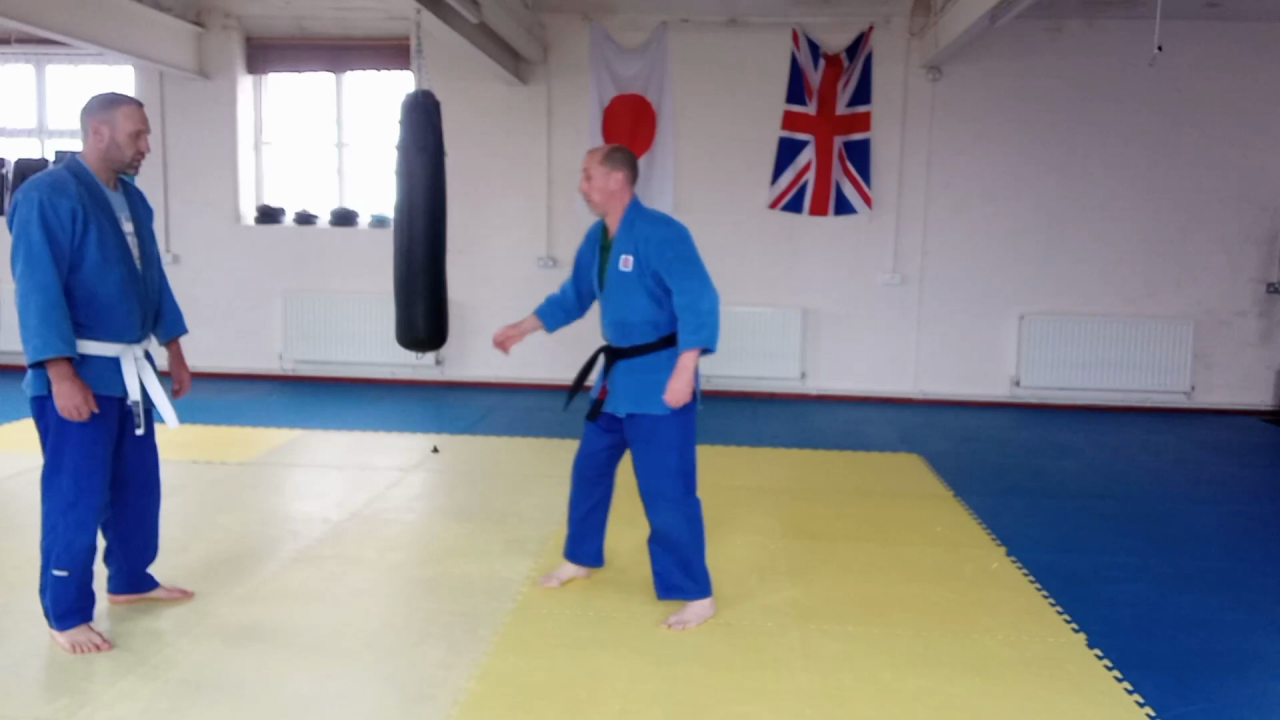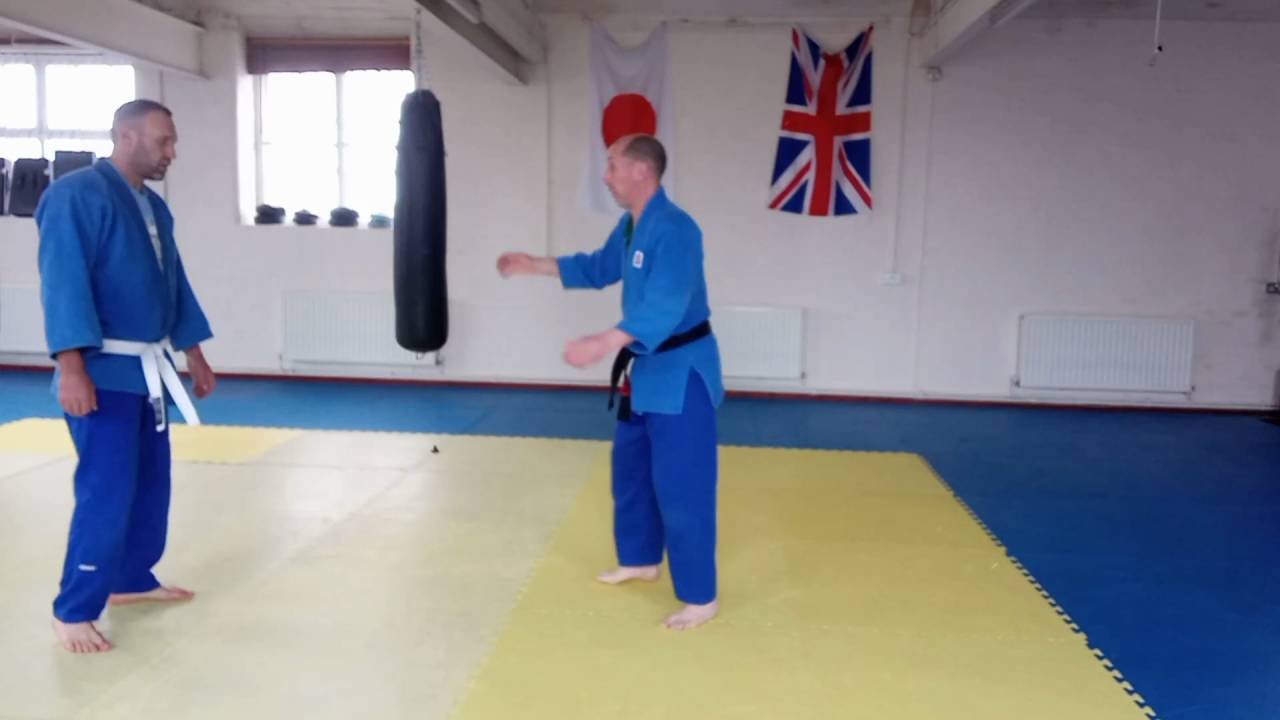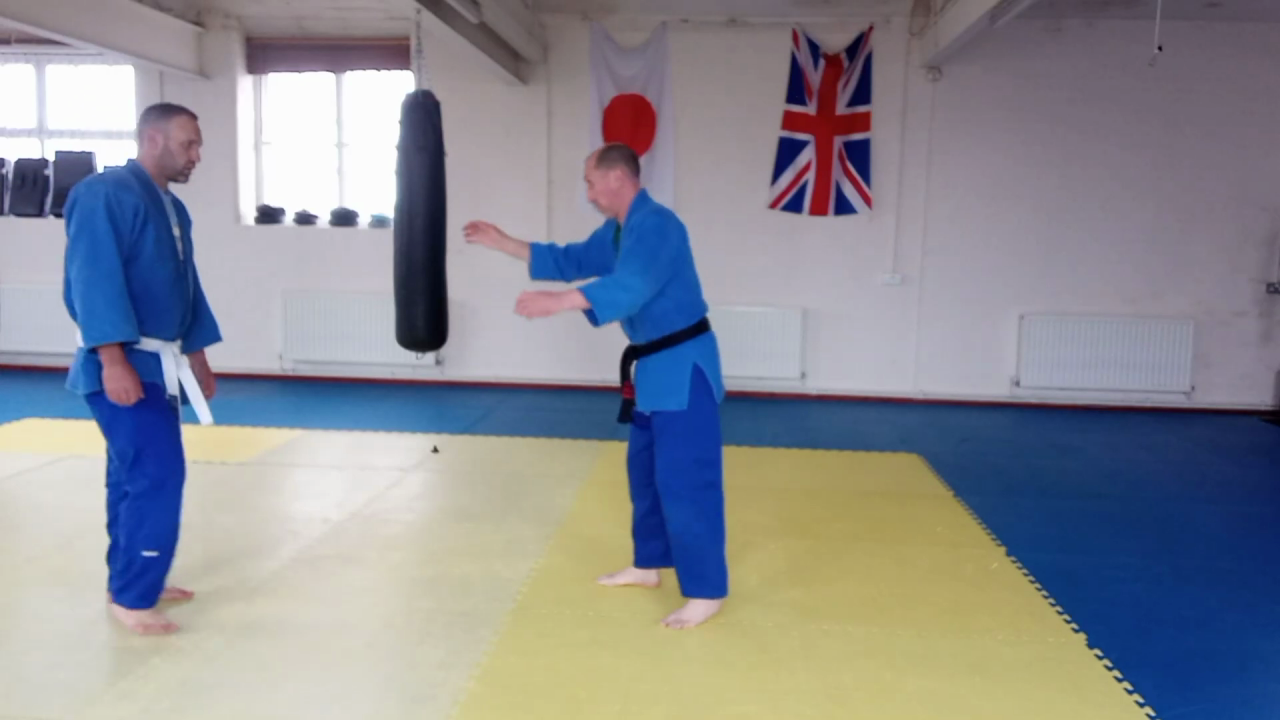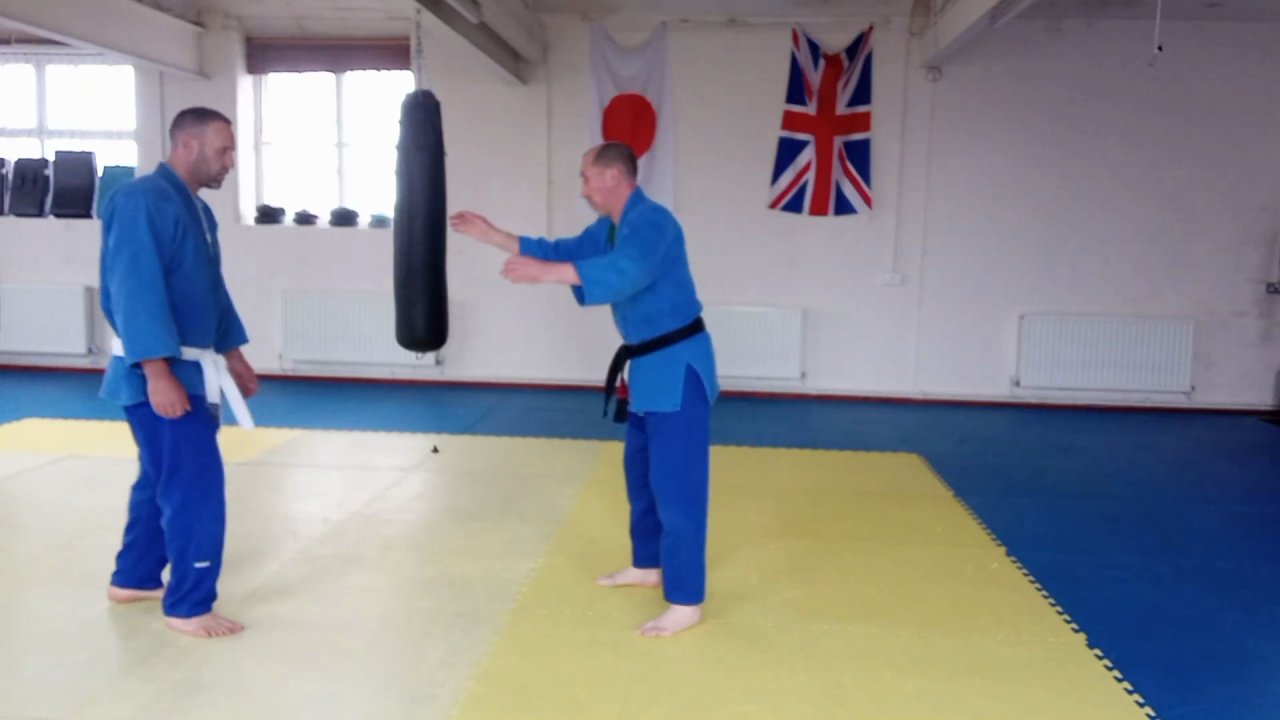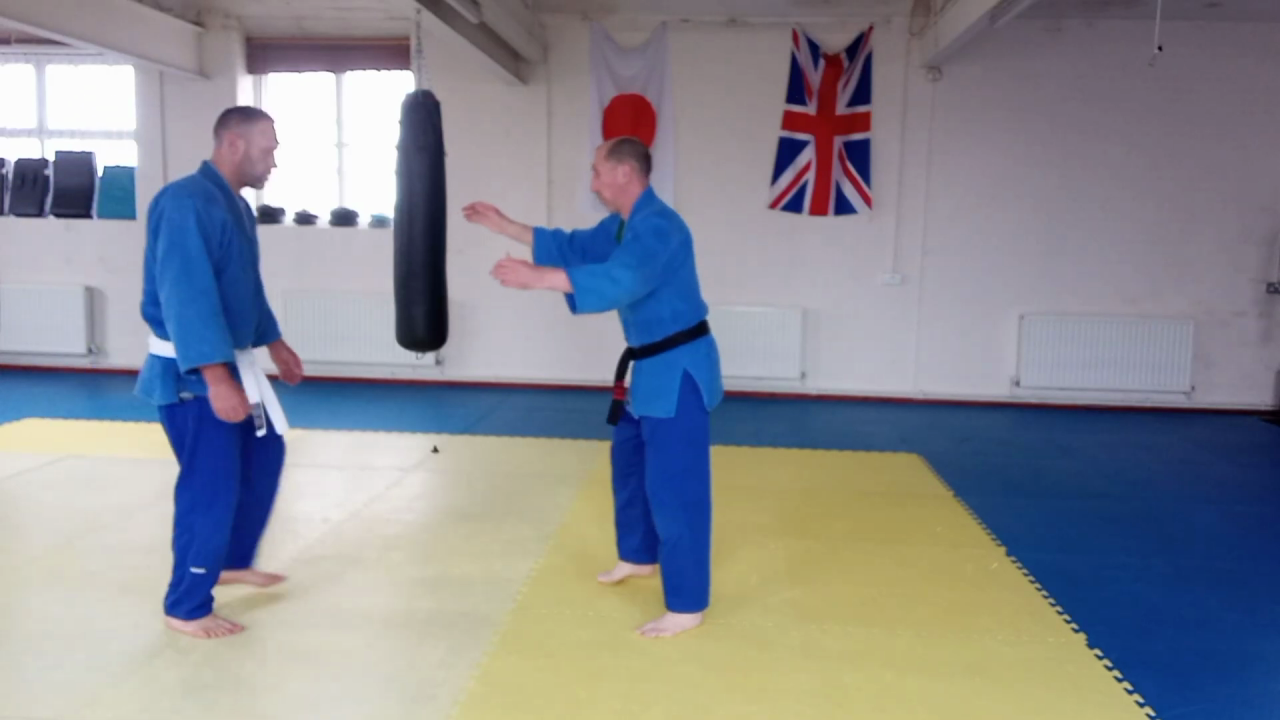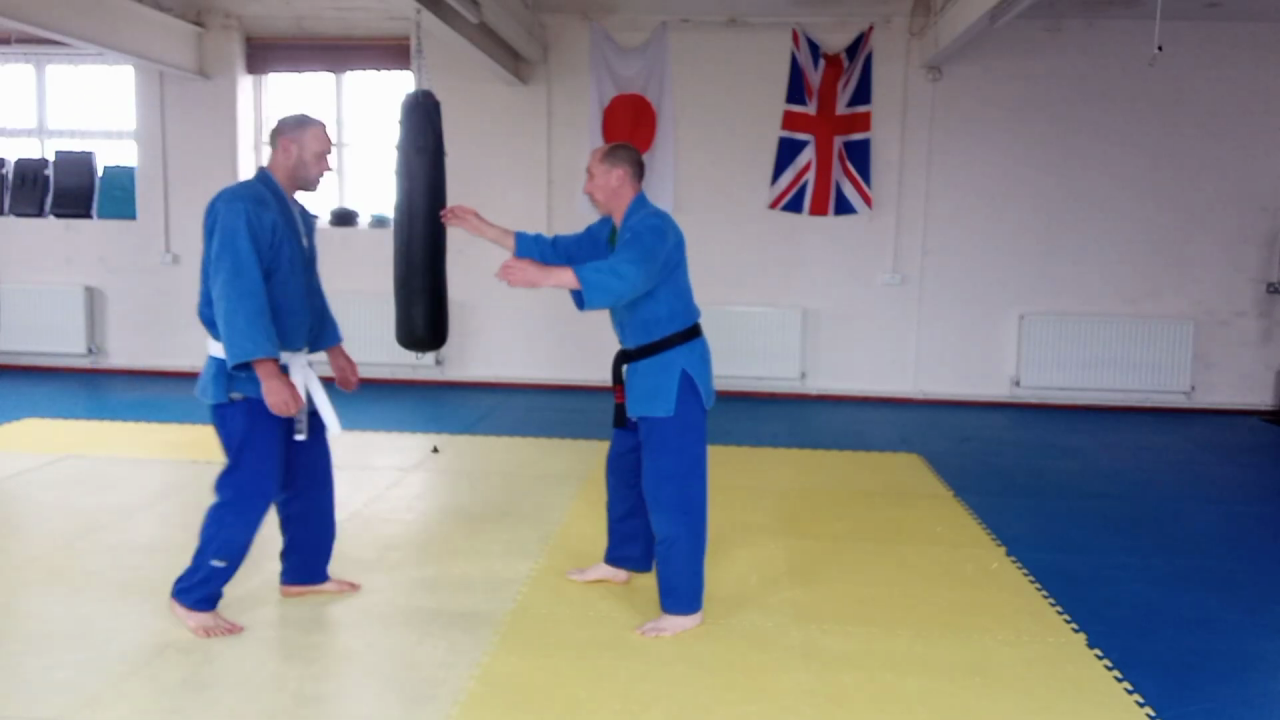
dt=0.3s
person 1, frame 1
left shoulder: (132, 199)
right shoulder: (46, 195)
left elbow: (152, 278)
right elbow: (39, 292)
left wrist: (173, 349)
right wrist: (61, 374)
left hip: (127, 367)
right hip: (77, 372)
left knee: (138, 482)
right knee: (76, 495)
left ankle: (131, 580)
right ankle: (67, 615)
person 1, frame 2
left shoulder: (153, 205)
right shoulder: (76, 195)
left elbow: (173, 284)
right elbow: (63, 286)
left wrist: (194, 353)
right wrist: (71, 367)
left hip: (146, 366)
right hip: (99, 369)
left knee: (149, 482)
right knee: (108, 490)
left ankle: (132, 580)
right ankle: (73, 611)
person 1, frame 3
left shoulder: (172, 208)
right shoulder: (105, 194)
left elbow: (186, 286)
right elbow: (95, 282)
left wrist: (197, 358)
right wrist: (114, 360)
left hip: (159, 362)
right hip: (122, 364)
left knee: (137, 475)
right knee: (157, 474)
left ankle: (137, 579)
right ankle: (133, 595)
person 1, frame 4
left shoulder: (196, 209)
right shoulder: (141, 201)
right elbow: (136, 293)
left wrist: (233, 354)
right wrist: (159, 373)
left hip: (188, 367)
right hip: (157, 373)
left knee: (163, 478)
right knee: (196, 484)
left ankle: (134, 576)
right ankle: (186, 605)
person 1, frame 5
left shoulder: (234, 205)
right shoulder: (187, 203)
right elbow: (188, 298)
left wrist: (275, 344)
right wrist: (216, 379)
left hip: (226, 364)
right hip: (192, 373)
left knee: (264, 457)
right knee: (211, 486)
left ankle: (233, 559)
right ankle: (187, 606)
person 1, frame 6
left shoulder: (297, 215)
right shoulder: (240, 207)
right elbow: (238, 298)
left wrist: (333, 350)
right wrist: (268, 373)
left hip: (287, 368)
right hip: (247, 375)
left knee: (310, 472)
right knee: (250, 486)
left ankle: (306, 573)
right ankle: (194, 598)
person 2, frame 1
left shoulder: (661, 234)
right shoulder: (596, 238)
left elbow: (699, 303)
right elbow: (574, 295)
left wrist: (684, 368)
right wrist: (522, 328)
left hip: (661, 374)
right hip: (618, 372)
left knee: (666, 488)
right knee: (591, 467)
left ankle: (696, 595)
right ankle: (580, 558)
person 2, frame 2
left shoulder: (674, 229)
right shoulder: (631, 227)
left elbow: (665, 306)
right elbow: (599, 268)
left wrist: (603, 343)
right wrist: (535, 266)
left hip: (682, 369)
right hip: (651, 367)
left knee: (681, 483)
right knee: (632, 467)
left ankle: (701, 596)
right ankle: (639, 560)
person 2, frame 3
left shoulder: (657, 225)
right shoulder: (617, 231)
left elbow: (631, 288)
right elbow: (572, 260)
left wrist: (557, 303)
right wrist: (504, 243)
left hip: (684, 366)
right hip: (654, 365)
left knee: (684, 480)
right knee: (645, 472)
left ankle: (706, 592)
right ankle: (648, 564)
person 2, frame 4
left shoulder: (651, 223)
right shoulder: (609, 227)
left elbow: (622, 273)
right elbow: (565, 251)
left wrist: (545, 274)
right wrist: (492, 235)
left hip: (677, 365)
right hip: (649, 364)
left knee: (676, 482)
right knee: (642, 471)
left ankle: (685, 602)
right ankle: (648, 564)
person 2, frame 5
left shoulder: (657, 227)
right shoulder: (622, 223)
left elbow: (617, 281)
right elbow: (575, 246)
left wrist: (538, 277)
right wrist: (505, 225)
left hip: (679, 369)
right hip: (655, 366)
left knee: (674, 486)
right knee: (629, 462)
left ankle: (686, 606)
right ankle: (639, 556)
person 2, frame 6
left shoulder: (652, 227)
right shoulder: (610, 229)
left elbow: (623, 278)
right elbow: (556, 249)
left wrist: (546, 278)
right wrist: (485, 229)
left hip: (673, 372)
right hip: (645, 369)
left knee: (671, 488)
right knee: (625, 470)
left ankle: (683, 607)
right ankle: (622, 561)
